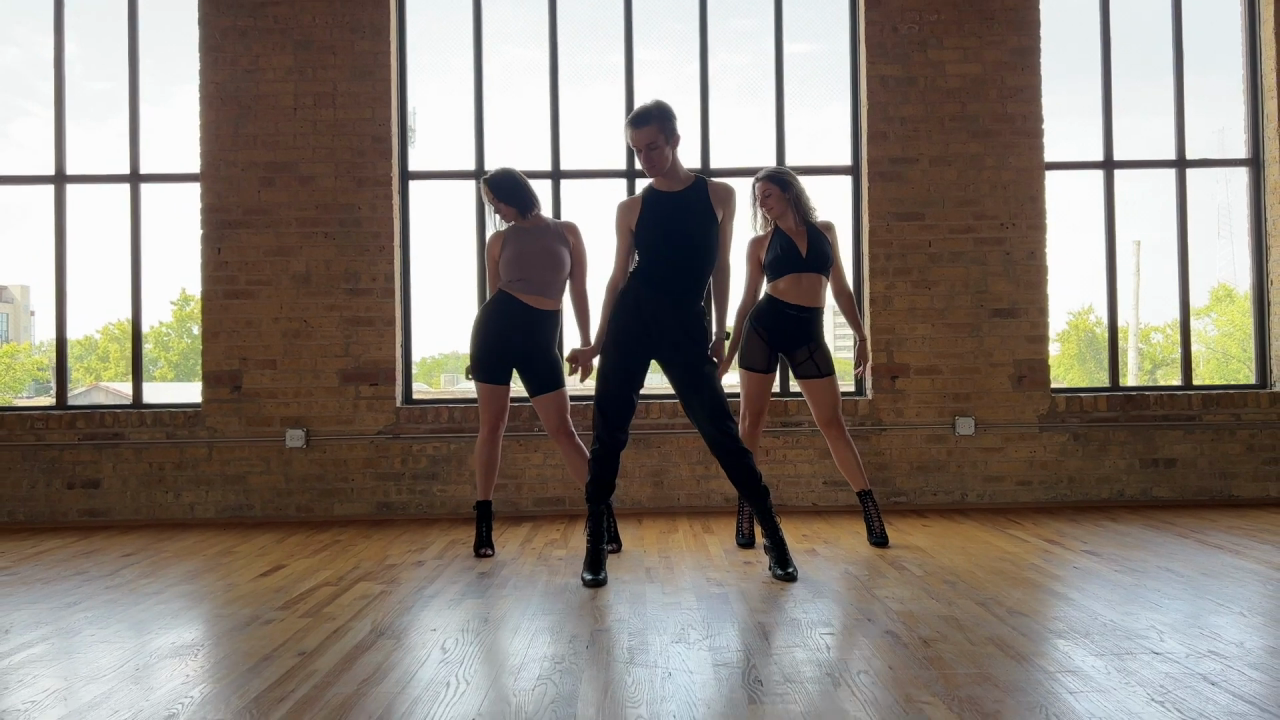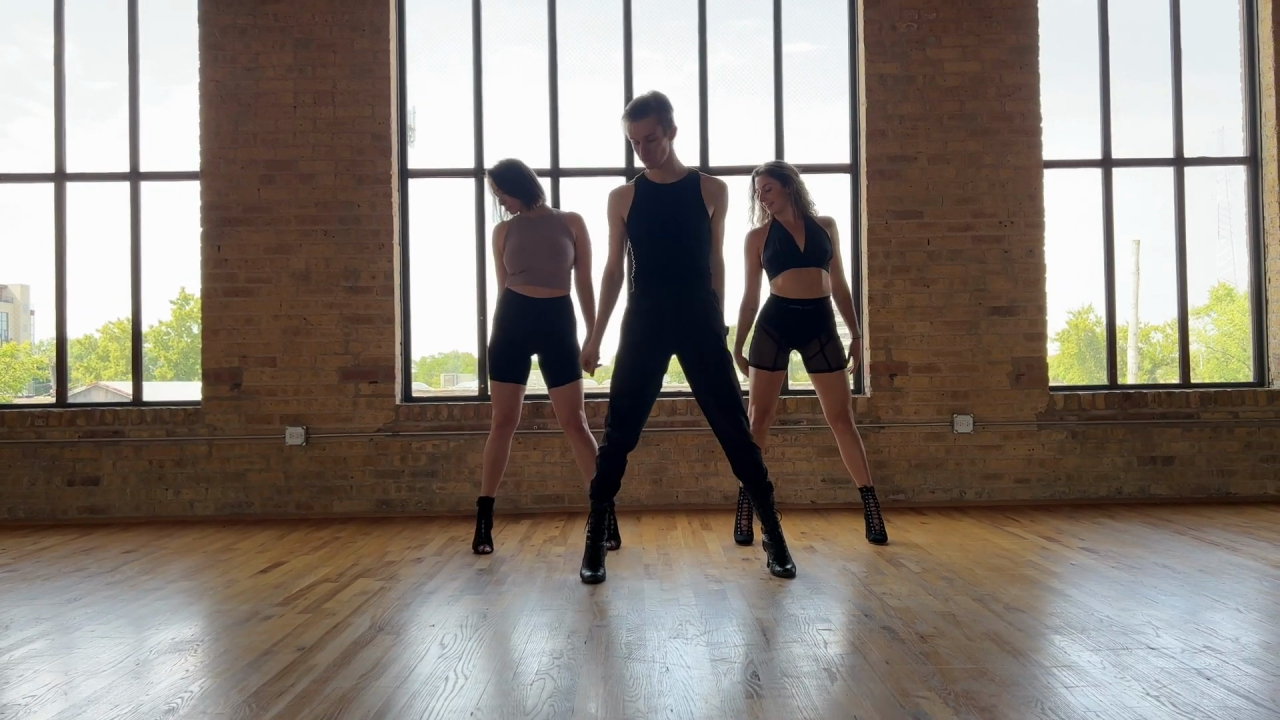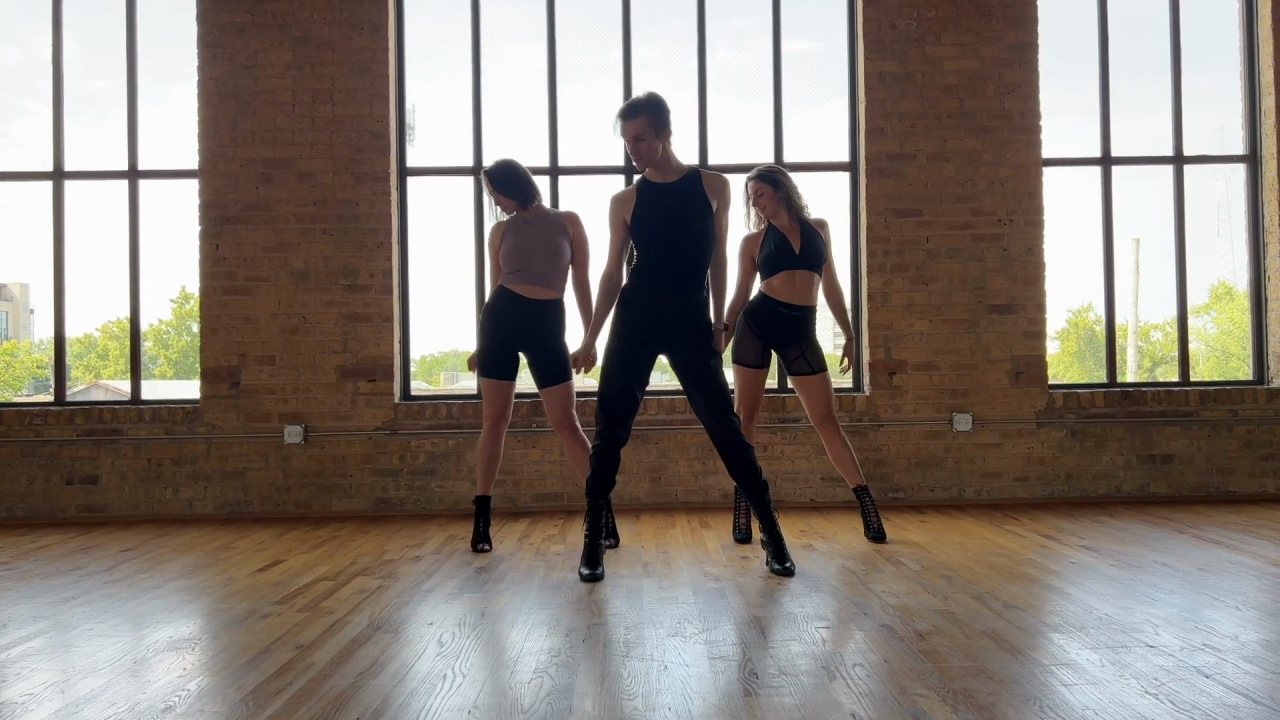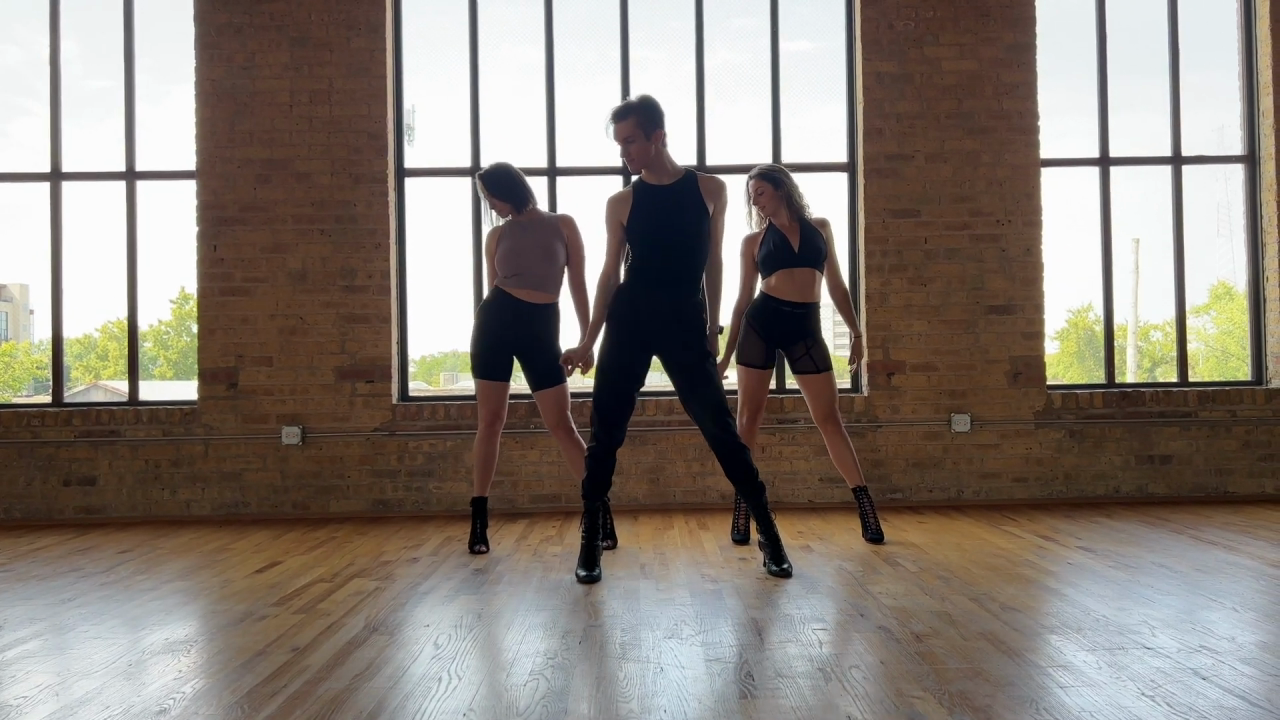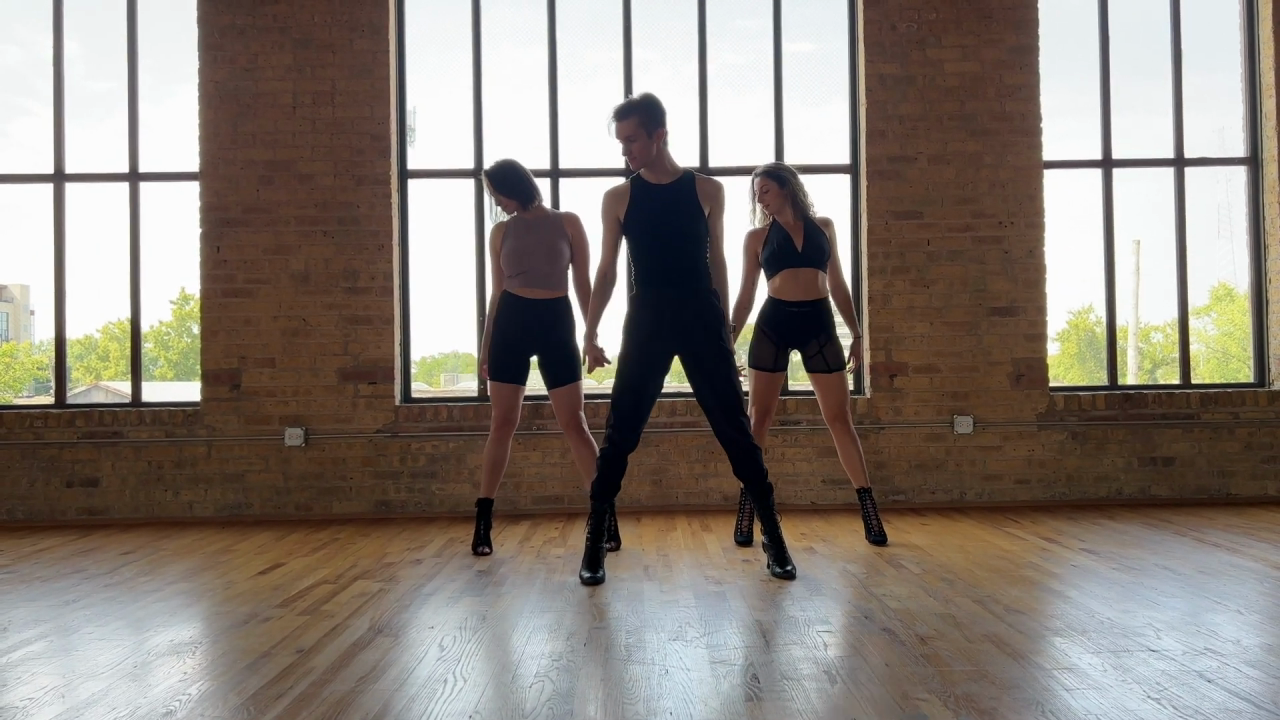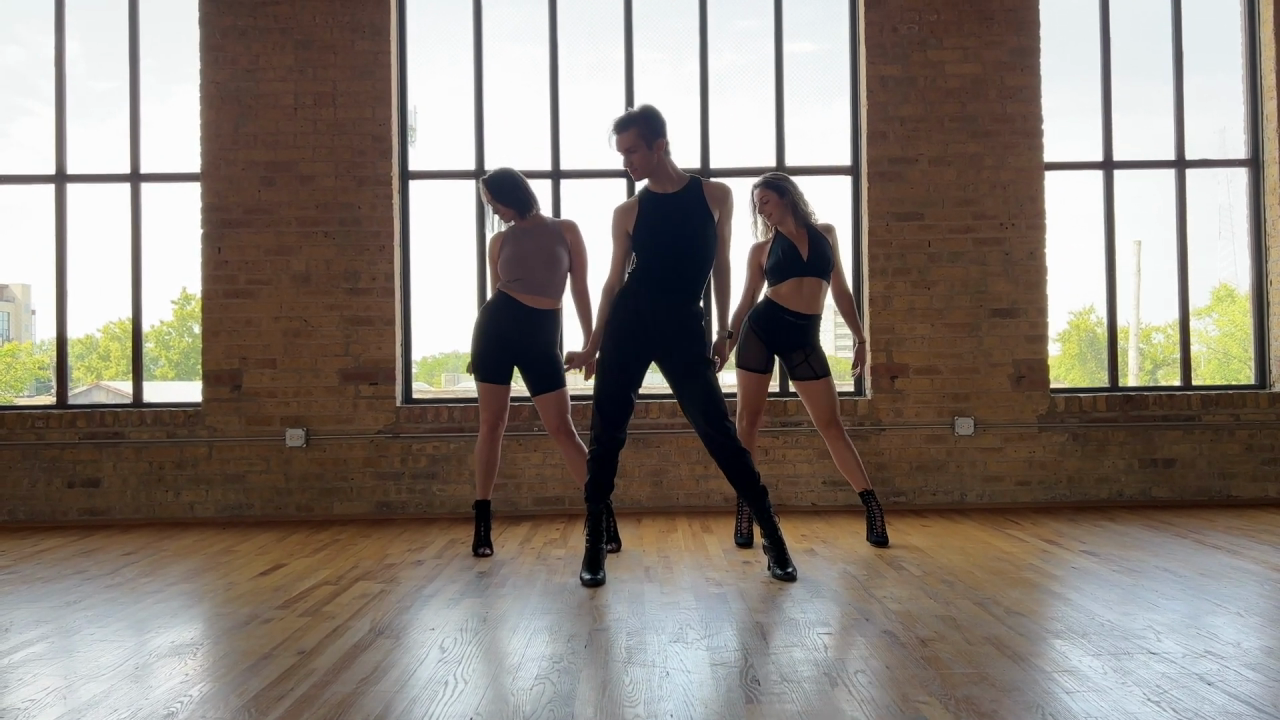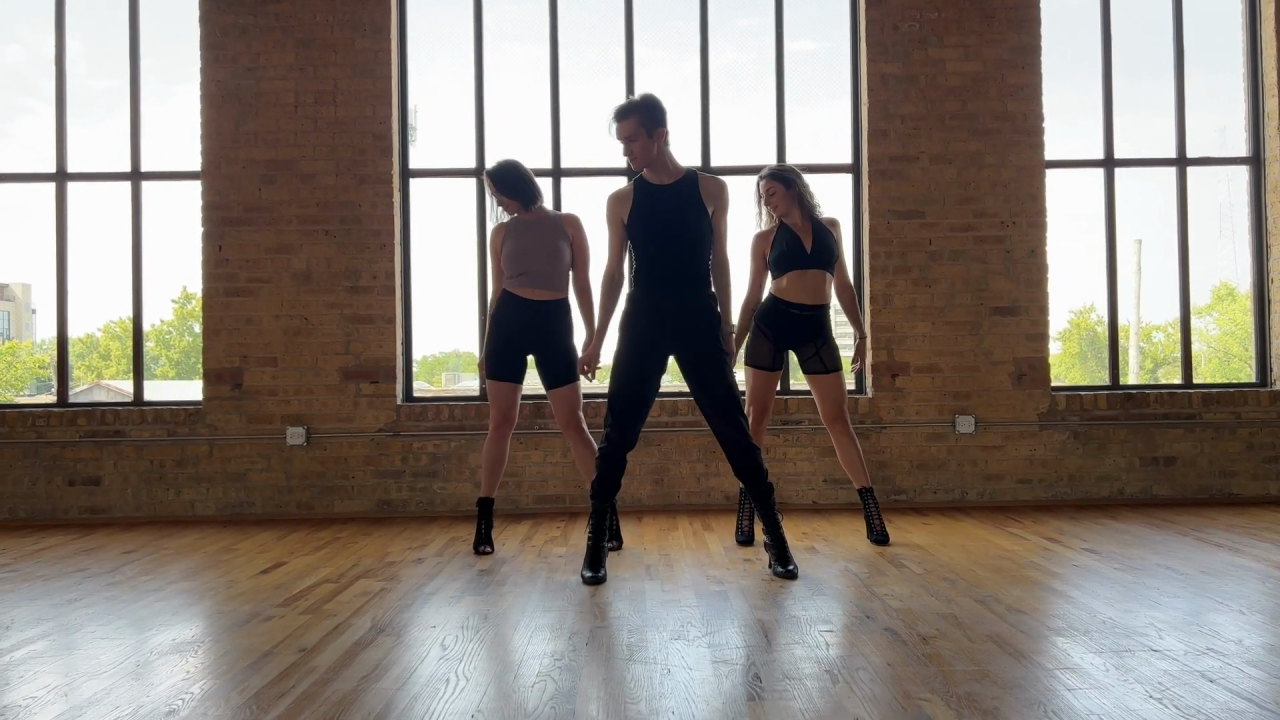
dt=0.7s
person 1, frame 1
left shoulder: (719, 196)
right shoulder: (632, 209)
left elbow: (721, 267)
right elbow: (619, 276)
left wrist: (721, 332)
right wrist: (597, 343)
left hip: (687, 326)
right hip: (632, 320)
left knee: (720, 431)
right knee: (609, 430)
left ankle: (774, 537)
right ankle: (596, 544)
person 1, frame 2
left shoulder: (711, 191)
right shoulder: (623, 197)
left elbow: (715, 261)
right elbow: (614, 270)
left wrist: (719, 325)
right wrist: (595, 334)
left hip: (699, 319)
right hip: (644, 319)
left knee: (732, 427)
right knee: (621, 429)
left ankle: (773, 533)
right ankle: (595, 540)
person 1, frame 3
left shoulder: (713, 187)
right shoulder: (625, 201)
left elbow: (718, 259)
right elbow: (613, 273)
left wrist: (718, 323)
right wrist: (590, 337)
left hip: (691, 318)
right hip: (635, 317)
left knee: (724, 425)
right knee: (611, 427)
left ankle: (771, 532)
right ankle: (593, 539)
person 1, frame 4
left shoulder: (709, 189)
right shoulder: (621, 203)
left elbow: (713, 261)
right elbow: (611, 273)
left wrist: (712, 327)
right wrist: (588, 341)
left hip: (685, 320)
right hip: (629, 318)
left knee: (719, 427)
right knee: (606, 428)
left ankle: (767, 532)
right ankle: (590, 541)
person 1, frame 5
left shoulder: (708, 191)
right shoulder: (618, 198)
left elbow: (716, 260)
right elbow: (607, 269)
left wrist: (726, 326)
right wrist: (589, 333)
left hip: (701, 318)
right hip: (647, 319)
left knee: (733, 429)
right knee: (622, 430)
left ankle: (773, 536)
right ankle: (595, 542)
person 1, frame 6
left shoulder: (715, 195)
right shoulder: (628, 213)
left elbow: (721, 265)
right elbow: (615, 280)
left wrist: (723, 331)
right wrist: (592, 346)
left hip: (684, 326)
right hip: (630, 322)
left knee: (718, 431)
right knee: (607, 432)
left ankle: (772, 536)
right ankle: (594, 544)
person 1, frame 7
left shoulder: (710, 189)
right shoulder: (622, 201)
left elbow: (719, 260)
right elbow: (614, 272)
left wrist: (727, 326)
right wrist: (597, 340)
left hip: (699, 319)
right hip: (643, 320)
left knee: (732, 428)
right knee: (619, 430)
left ankle: (775, 535)
right ankle: (596, 542)
person 2, frame 1
left shoulder: (567, 232)
right shoulder: (499, 240)
left elbow: (579, 291)
right elbow: (493, 293)
left wrist: (587, 344)
right wrist: (477, 350)
left hip: (541, 337)
right hip: (498, 326)
left knee: (562, 431)
right knee: (491, 426)
left ankle: (605, 516)
right ankle: (483, 524)
person 2, frame 2
left shoulder: (571, 222)
right shoulder: (503, 230)
left elbow: (584, 280)
right elbow: (503, 286)
left wrist: (594, 332)
right wrist: (495, 336)
left hip: (557, 323)
right hip: (512, 321)
left knee: (574, 424)
right knee: (503, 424)
left ankle: (606, 512)
right ankle: (484, 521)
person 2, frame 3
left shoulder: (567, 222)
right shoulder: (500, 230)
left elbow: (581, 281)
right elbow: (496, 285)
right wrist: (481, 343)
left hip: (547, 324)
right hip: (502, 319)
left knee: (566, 424)
right knee: (494, 421)
left ankle: (604, 513)
right ankle: (481, 520)
person 2, frame 4
left shoulder: (562, 225)
right shoulder: (497, 234)
left elbow: (578, 284)
right elbow: (492, 287)
left wrist: (587, 338)
right wrist: (478, 345)
left hip: (540, 329)
right hip: (496, 322)
left knee: (561, 425)
right knee: (490, 422)
left ankle: (600, 512)
right ankle: (479, 521)
person 2, frame 5
left shoulder: (567, 223)
right shoulder: (501, 231)
left elbow: (582, 281)
right elbow: (498, 291)
right wrist: (485, 345)
left hip: (556, 325)
right hip: (510, 324)
left knee: (573, 425)
right knee: (502, 425)
left ankle: (606, 515)
right ankle: (483, 522)
person 2, frame 6
left shoulder: (565, 230)
right shoulder: (500, 240)
left elbow: (580, 289)
right elbow: (496, 291)
left wrist: (591, 343)
right wrist: (478, 350)
left hip: (542, 335)
right hip: (498, 326)
left knee: (562, 430)
right knee: (491, 426)
left ankle: (604, 516)
right ankle: (482, 524)
person 2, frame 7
left shoulder: (568, 224)
right shoulder: (501, 232)
left elbow: (582, 283)
right elbow: (497, 288)
left wrist: (593, 336)
right wrist: (485, 345)
left hip: (554, 326)
right hip: (509, 323)
left knee: (573, 425)
right knee: (501, 423)
left ankle: (608, 514)
right ankle: (483, 522)
person 3, frame 1
left shoulder: (825, 230)
right shoulder: (760, 243)
left elbow: (841, 288)
right elbow: (749, 300)
left wrist: (861, 335)
right wrist: (729, 353)
left hip: (809, 335)
right hip: (765, 328)
left knee: (833, 424)
right knee: (751, 421)
left ankle: (871, 511)
right ankle: (745, 514)
person 3, frame 2
left shoulder: (825, 225)
right shoulder: (758, 236)
left elbow: (839, 284)
right elbow: (751, 296)
left wrist: (856, 333)
right wrist: (737, 347)
left hip: (820, 326)
right hip: (774, 325)
left knee: (841, 419)
right knee: (758, 418)
left ankle: (871, 509)
right ankle: (746, 510)
person 3, frame 3
left shoulder: (818, 228)
right shoulder: (753, 240)
left elbow: (831, 287)
right elbow: (739, 297)
left wrist: (849, 335)
left hip: (801, 331)
right hip: (757, 325)
left knee: (826, 420)
right knee: (745, 416)
left ankle: (867, 504)
right ankle: (741, 509)
person 3, frame 4
left shoulder: (820, 227)
right shoulder: (753, 240)
left elbow: (836, 284)
right elbow: (744, 298)
left wrist: (856, 331)
right wrist: (727, 353)
left hip: (806, 329)
right hip: (761, 324)
left knee: (829, 419)
right knee: (748, 417)
left ankle: (865, 506)
right ankle: (742, 509)
person 3, frame 5
left shoulder: (823, 226)
right shoulder: (757, 237)
left elbow: (838, 284)
right elbow: (745, 295)
left wrist: (856, 333)
left hip: (819, 326)
right hip: (773, 325)
left knee: (839, 419)
right knee: (759, 418)
left ankle: (869, 509)
right ankle: (746, 510)
person 3, frame 6
left shoulder: (826, 233)
right shoulder: (761, 249)
left elbow: (840, 291)
right elbow: (745, 304)
left wrist: (860, 338)
left hip: (805, 339)
right hip: (762, 330)
left knee: (832, 426)
right knee: (748, 420)
left ankle: (873, 510)
right ankle: (744, 513)
person 3, frame 7
left shoulder: (830, 227)
right shoulder: (765, 238)
left elbow: (843, 285)
right elbow: (753, 296)
left wrist: (861, 332)
right wrist: (734, 347)
left hip: (817, 331)
right hip: (771, 325)
left knee: (837, 420)
right knee: (755, 416)
left ankle: (871, 510)
right ankle: (746, 511)
